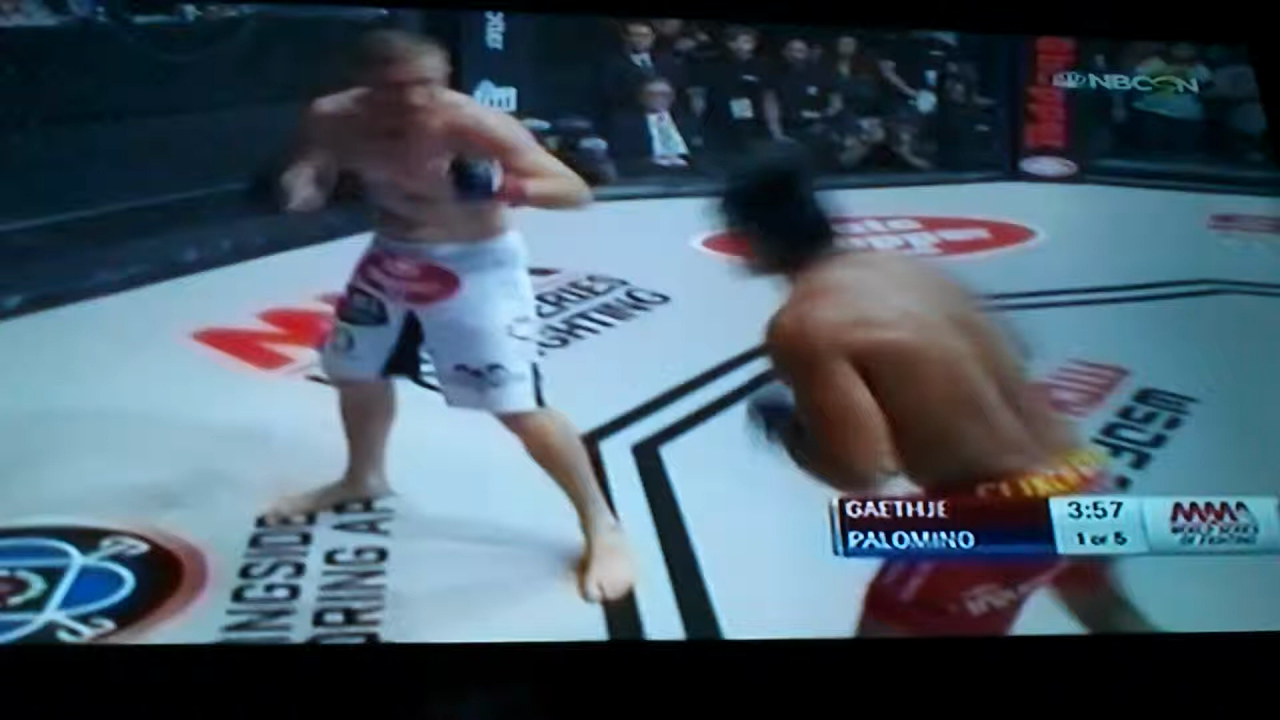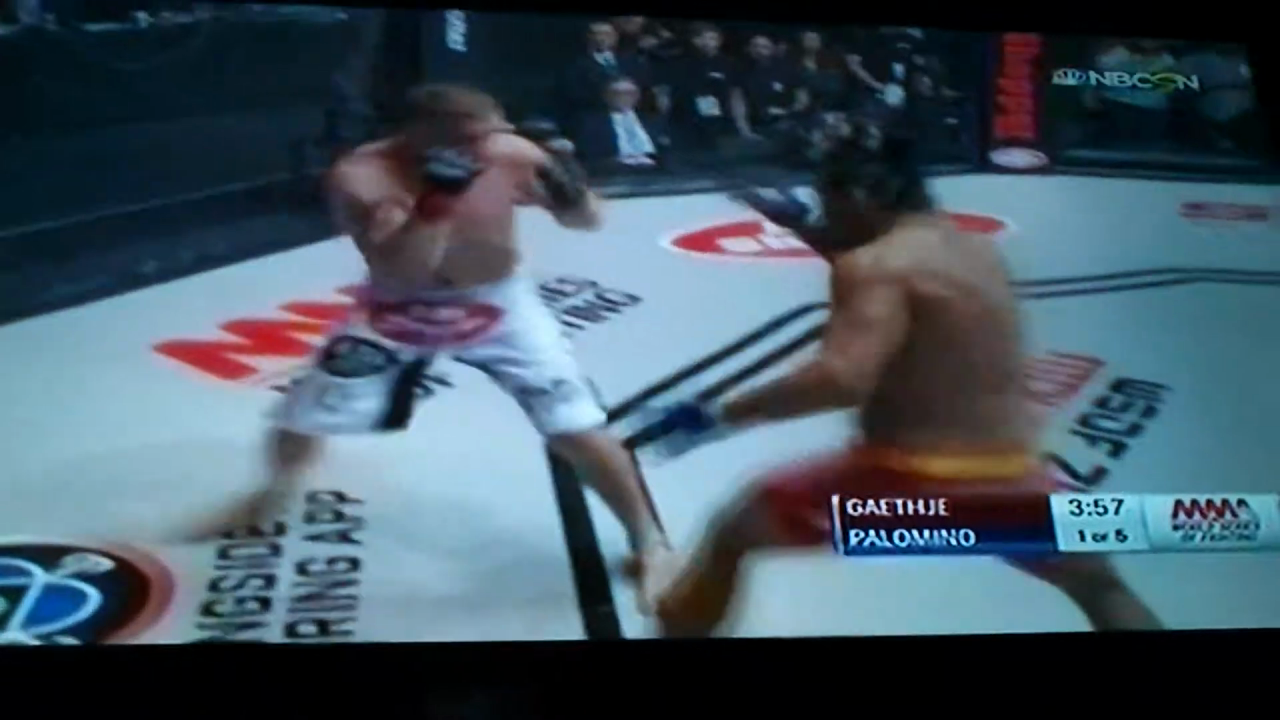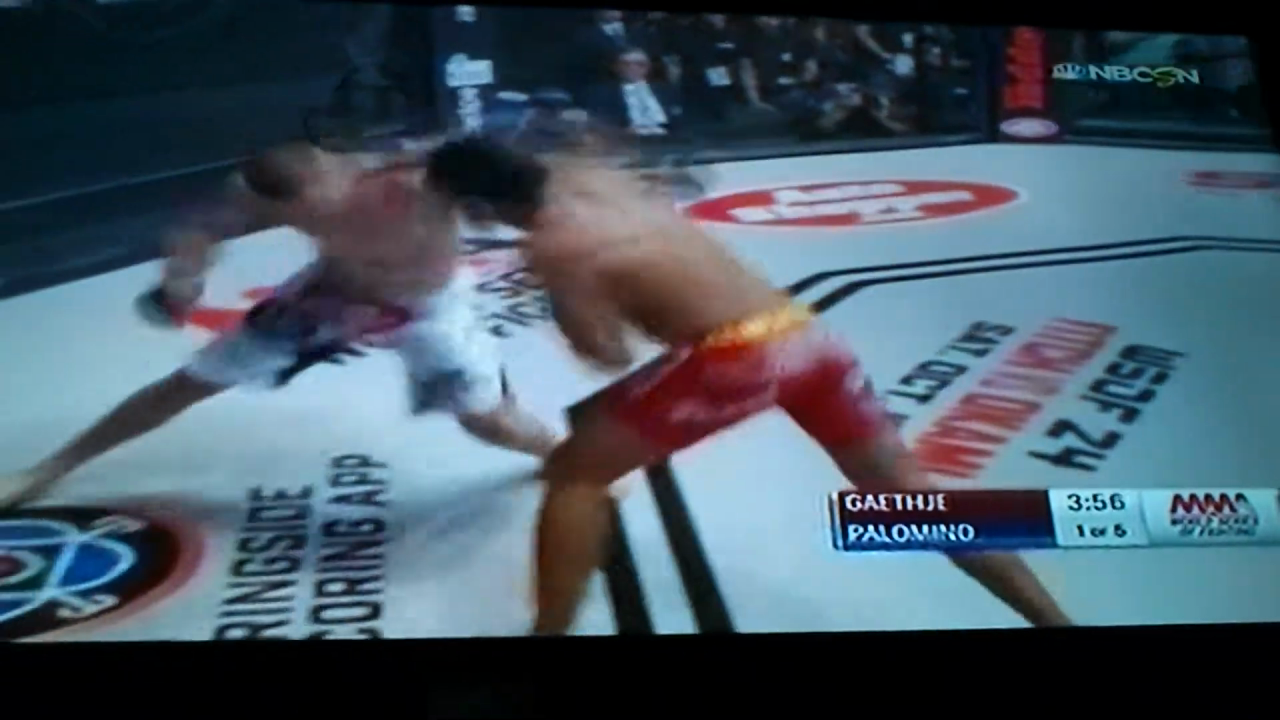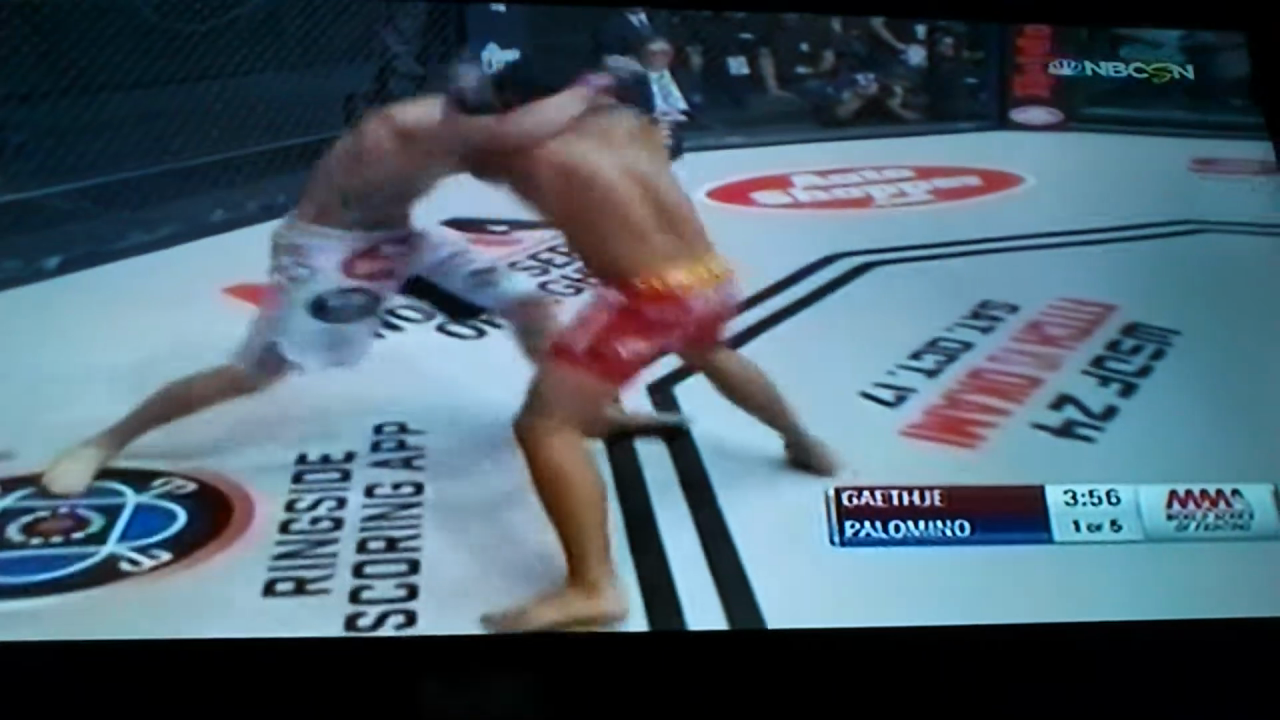
dt=0.4s
person 1, frame 1
left shoulder: (481, 128)
right shoulder: (334, 118)
left elbow: (579, 194)
right elbow: (308, 192)
left wrist: (510, 188)
right wrist: (295, 188)
left hip: (478, 265)
right hip: (391, 257)
left knee: (520, 410)
right knee: (356, 376)
left ankle: (602, 529)
right ankle: (363, 478)
person 1, frame 2
left shoulder: (517, 155)
right shoulder: (361, 177)
left elbow: (588, 220)
right elbow: (405, 268)
left wrist: (572, 193)
right wrist: (437, 202)
left hip: (500, 307)
right hip: (399, 310)
left knee: (578, 433)
right knee: (299, 424)
left ankle: (647, 542)
right ankle: (276, 491)
person 1, frame 3
left shoulder: (422, 187)
right shoulder: (278, 183)
right elbow: (210, 226)
right wrist: (181, 283)
left hip: (428, 306)
right hip: (335, 292)
left knee: (486, 418)
right knee: (191, 383)
right ankle: (51, 470)
person 1, frame 4
left shoulder: (450, 119)
right shoulder: (418, 123)
right elbow: (520, 133)
right wrist: (589, 89)
left hip: (392, 237)
right hip: (328, 250)
left knee: (526, 306)
right knee: (256, 372)
right ankle: (103, 443)
person 2, frame 1
left shoulder: (803, 326)
right shoulder: (914, 270)
left elbow: (863, 471)
left wrist: (786, 427)
right hip: (1083, 486)
right knee: (1108, 614)
person 2, frame 2
left shoulder: (869, 268)
right shoulder: (980, 251)
left elbow: (844, 377)
left wrist: (722, 414)
right wrist: (803, 225)
left hip: (898, 483)
right hip: (1009, 488)
left knee: (730, 535)
right knee: (1100, 588)
person 2, frame 3
left shoulder: (551, 249)
right shoulder: (582, 174)
left elbow: (602, 353)
left hip: (733, 358)
right hip: (805, 341)
left knee: (574, 473)
right knee: (905, 492)
left ankle: (550, 637)
right ankle: (1051, 619)
person 2, frame 4
left shoulder: (527, 155)
right shoulder: (625, 120)
left hip: (651, 297)
right hip: (714, 279)
left knee: (545, 426)
right knee: (711, 354)
left ankle: (593, 588)
right ankle: (805, 446)
